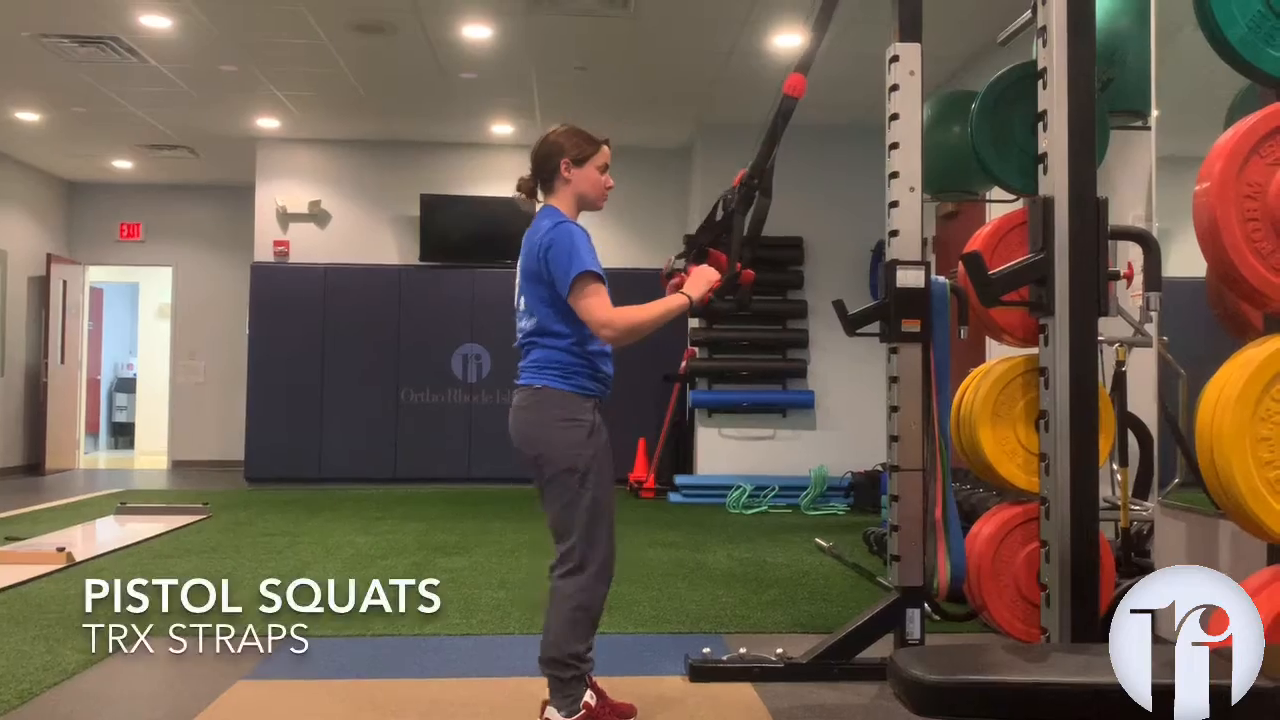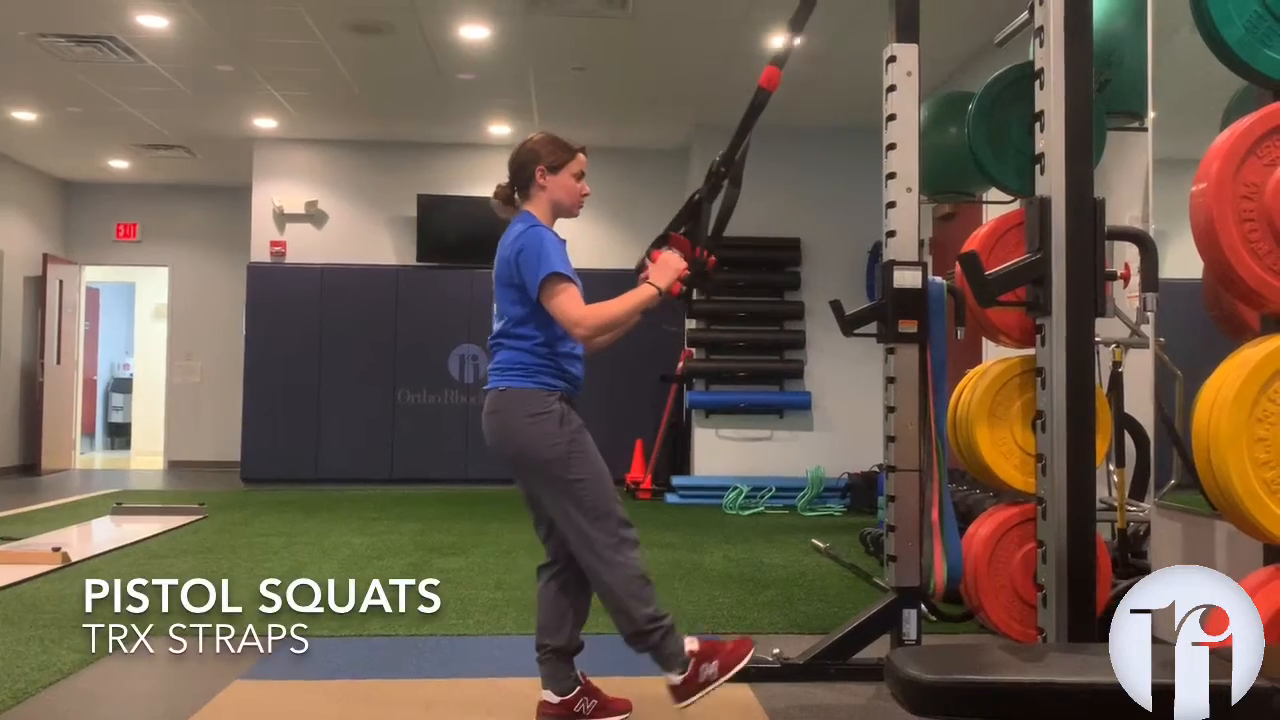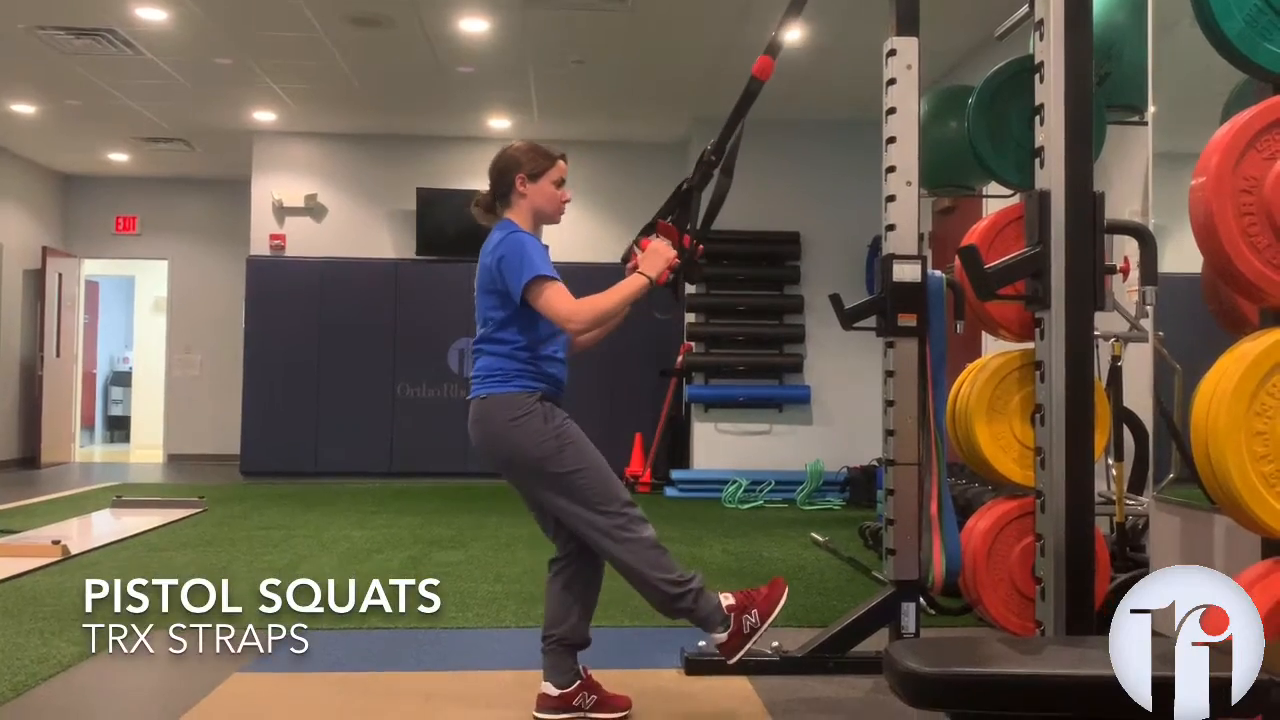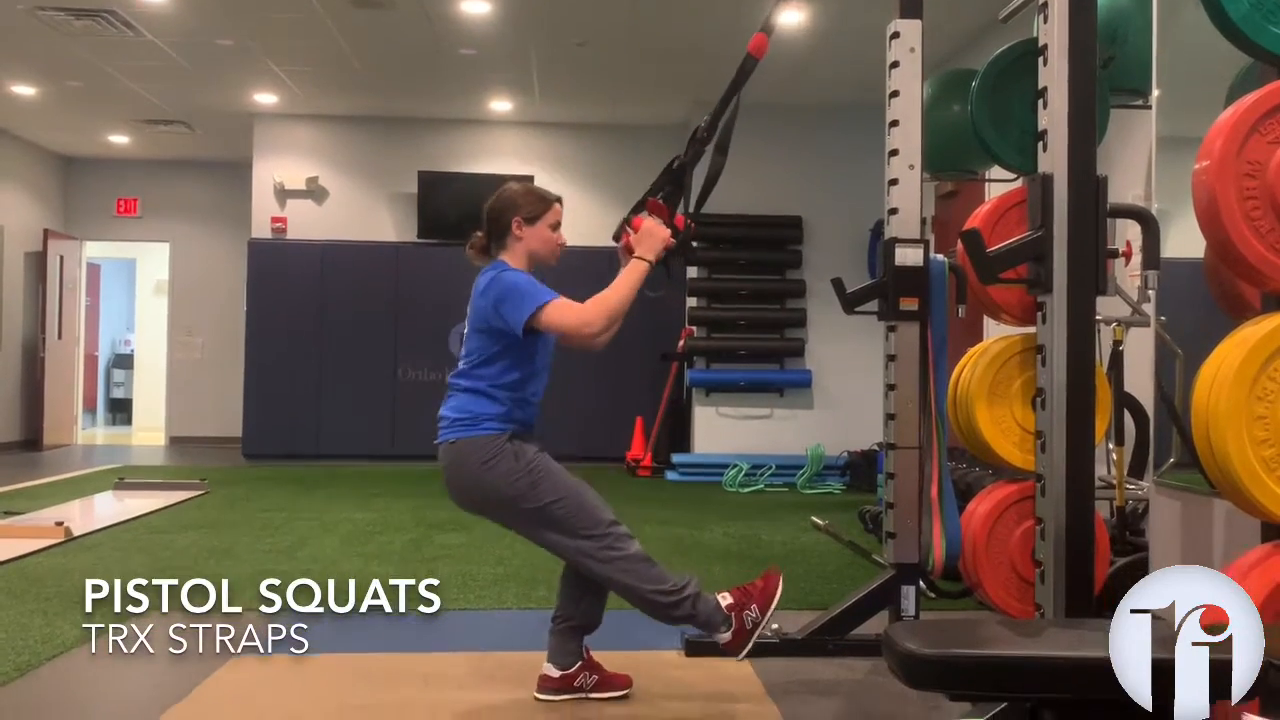
dt=0.4s
person 1, frame 1
left shoulder: (544, 234)
right shoulder: (563, 234)
left elbow: (587, 330)
right elbow: (605, 323)
left wrist: (673, 300)
right wrist: (687, 295)
left hip: (549, 407)
right hip: (562, 409)
left knee: (580, 555)
right knee: (586, 558)
person 1, frame 2
left shoulder: (527, 240)
right shoulder: (534, 239)
left elbow: (575, 335)
right elbow: (581, 322)
left wrist: (648, 292)
right wrist: (653, 285)
left hip: (520, 411)
right hip: (534, 409)
left knee: (568, 551)
right knee: (607, 536)
right ankle: (679, 662)
person 1, frame 3
left shoulder: (515, 246)
right shoulder: (514, 245)
left elbow: (570, 340)
right elbow: (574, 319)
left wrist: (634, 285)
right wrist: (643, 275)
left hip: (510, 414)
right hip: (518, 412)
left knee: (580, 542)
right knee: (616, 521)
right ankle: (718, 619)
person 1, frame 4
left shoulder: (509, 285)
right shoulder: (506, 284)
left elbow: (592, 337)
right elbow: (588, 324)
left wrist: (630, 264)
right wrist: (643, 258)
left hip: (487, 449)
right hip: (484, 452)
left knee: (591, 535)
right knee: (601, 536)
left ankle: (565, 666)
right ankle: (719, 617)
